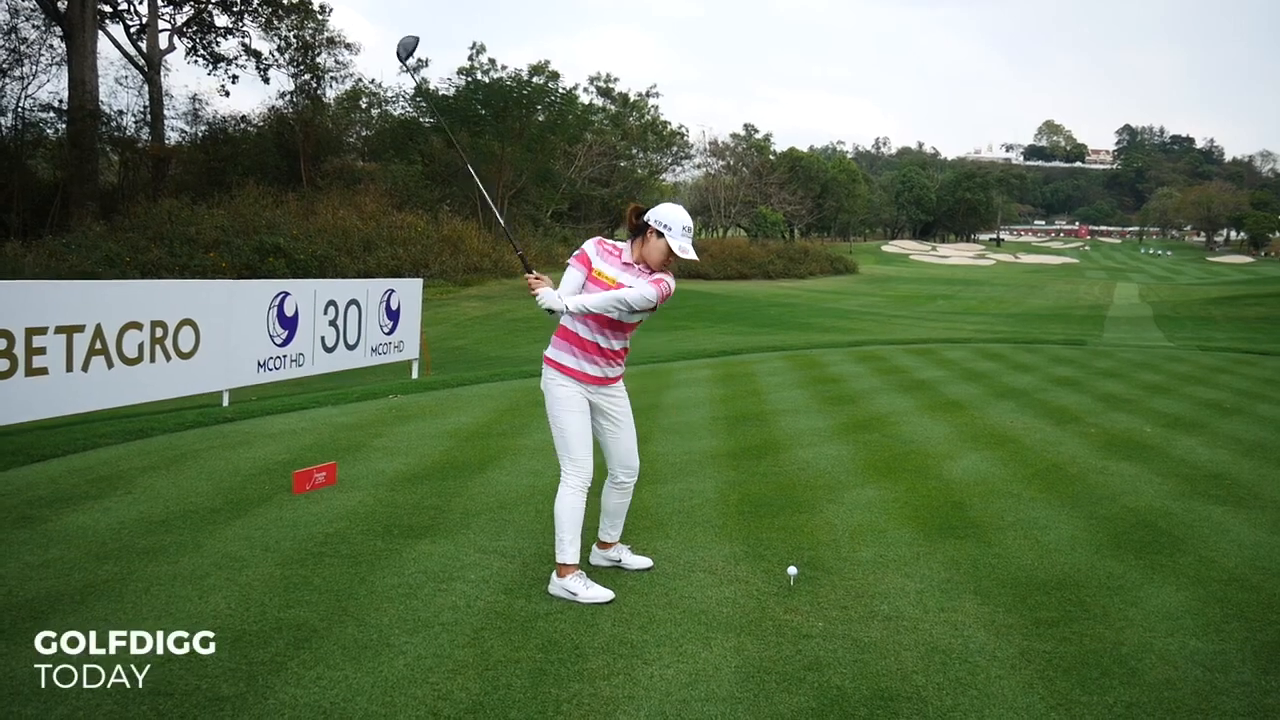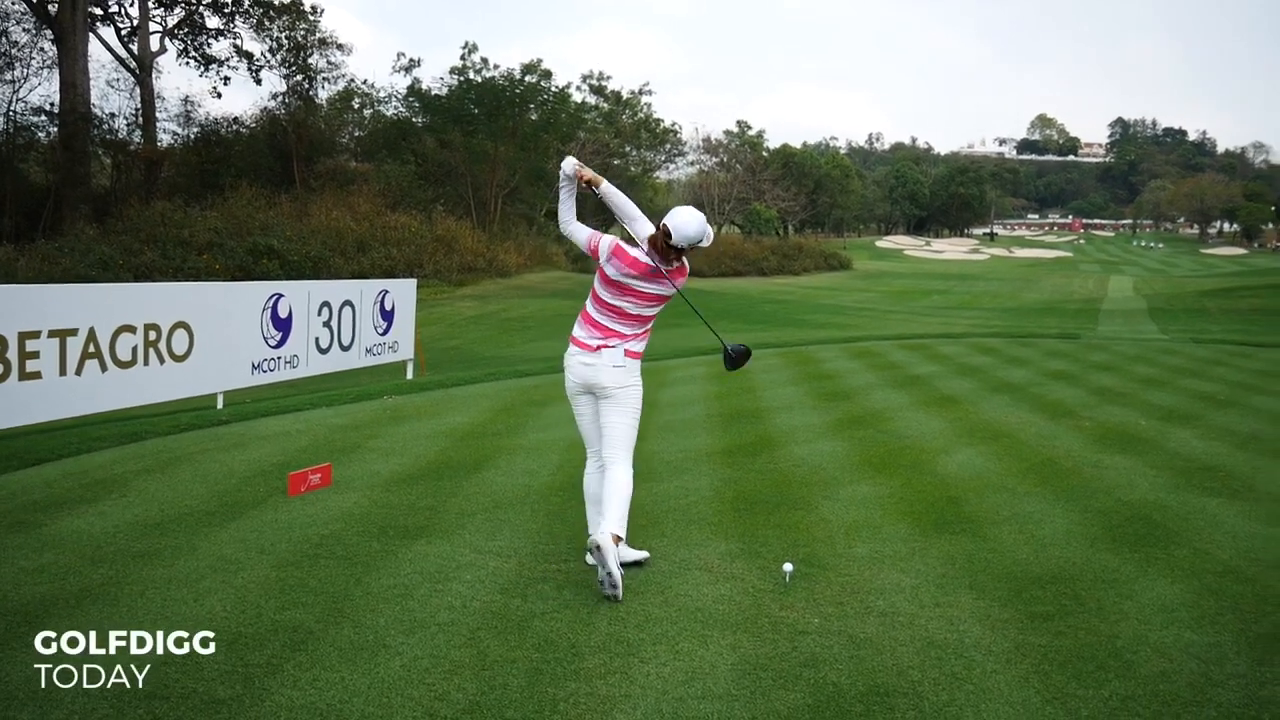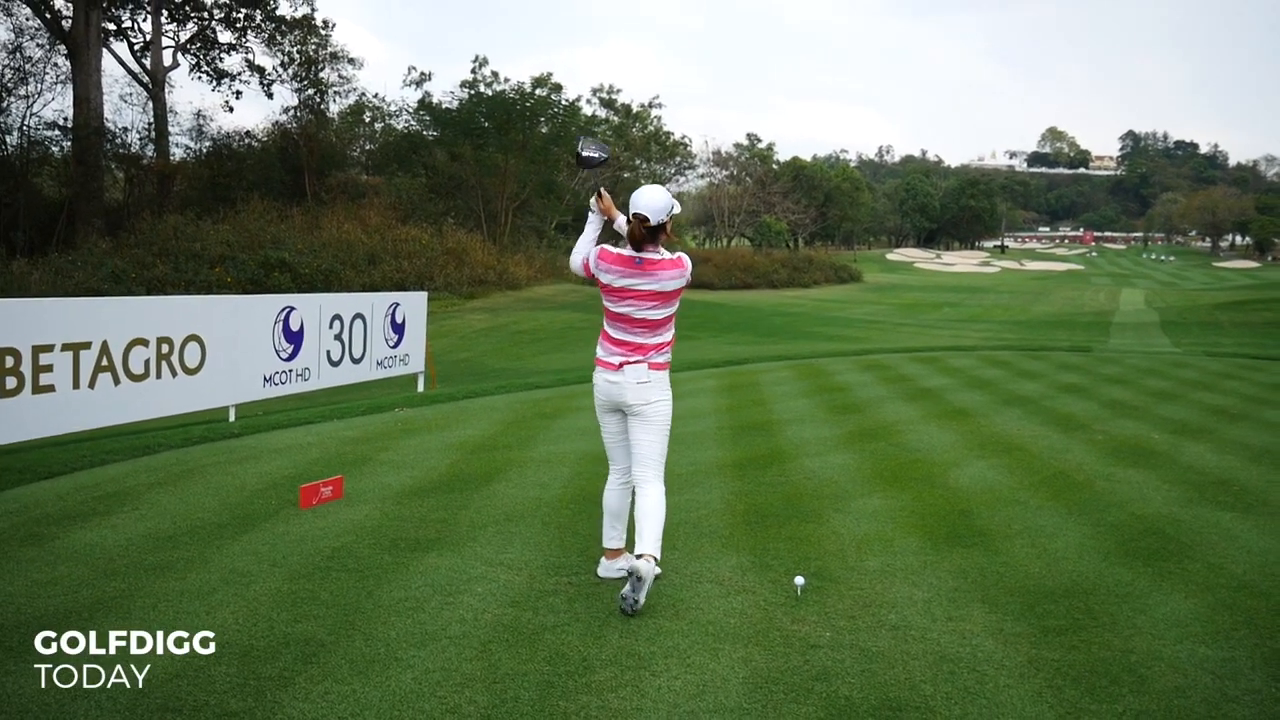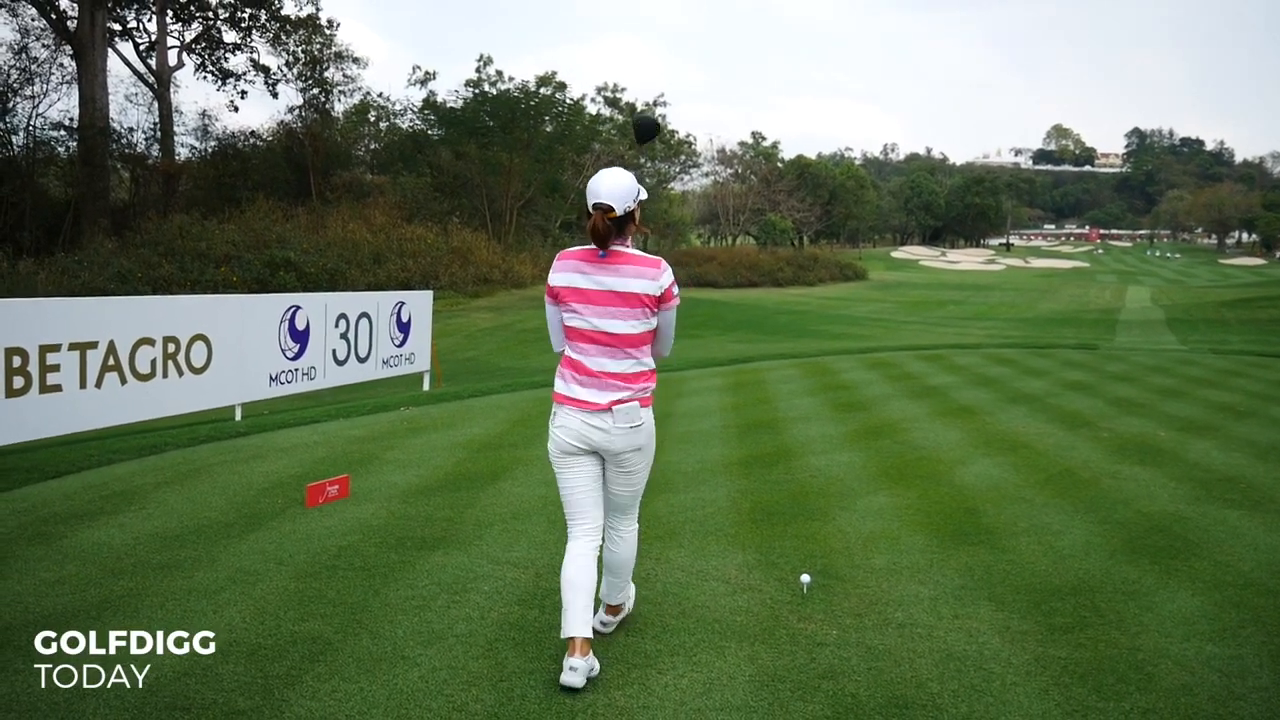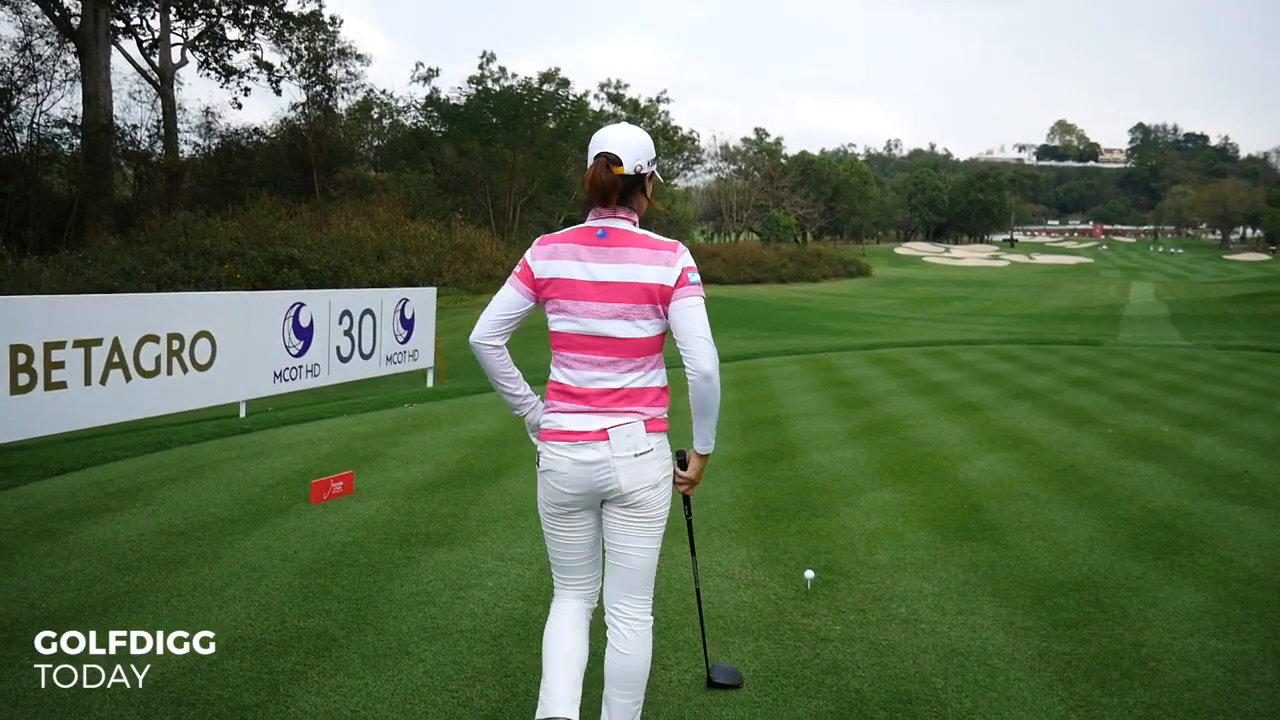
dt=1s
person 1, frame 1
left shoulder: (662, 283)
right shoulder: (596, 250)
left elbow: (619, 300)
right elbow: (560, 296)
left wrist: (563, 301)
right wrist: (548, 293)
left hip: (609, 384)
right hip: (565, 377)
left knee: (626, 471)
right knee: (578, 474)
left ankle: (607, 546)
right ankle: (565, 574)
person 1, frame 2
left shoulder: (615, 253)
right shoulder: (679, 274)
left elbow: (567, 224)
right elbow: (643, 227)
left wrist: (571, 178)
right wrist: (601, 184)
left hip: (579, 362)
right hip: (618, 370)
left knee: (597, 455)
right knee: (618, 461)
left ankle: (603, 539)
right ankle: (606, 539)
person 1, frame 3
left shoulder: (603, 258)
right shoulder: (681, 266)
left elbow: (576, 264)
left wrist: (596, 216)
right wrist: (616, 220)
left hip: (607, 381)
right hip: (649, 385)
left knee: (620, 472)
right knee: (649, 481)
left ankle: (614, 556)
right ankle: (643, 562)
person 1, frame 4
left shoulder: (563, 265)
right shoulder: (656, 273)
left elbow: (560, 344)
right elbow: (663, 349)
left hip: (571, 419)
right hip: (629, 420)
left knee: (582, 534)
right knee: (623, 522)
left ankle: (577, 652)
right ankle: (613, 606)
person 1, frame 5
left shoulder: (547, 252)
right shoulder: (670, 258)
left elbow: (484, 338)
right elbow: (703, 367)
left wrist: (534, 416)
right wrist: (702, 452)
left hip: (564, 455)
right hip: (637, 455)
left knee: (570, 600)
right knee: (629, 612)
